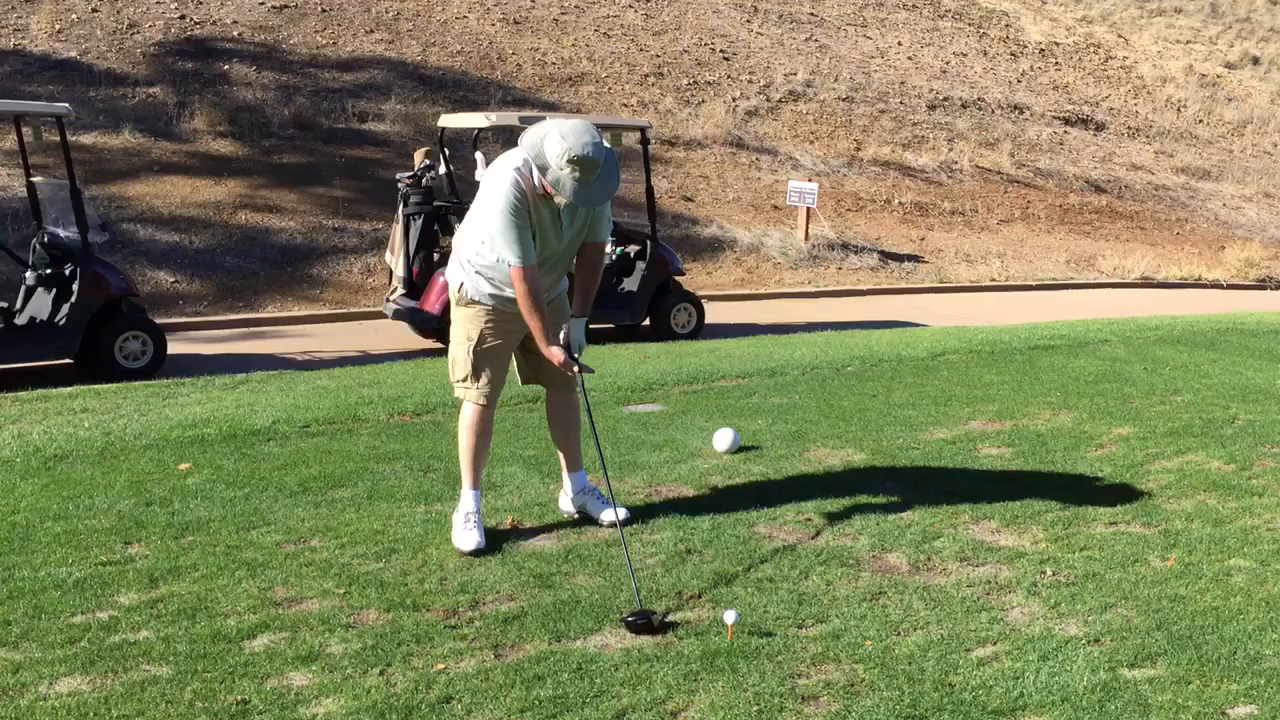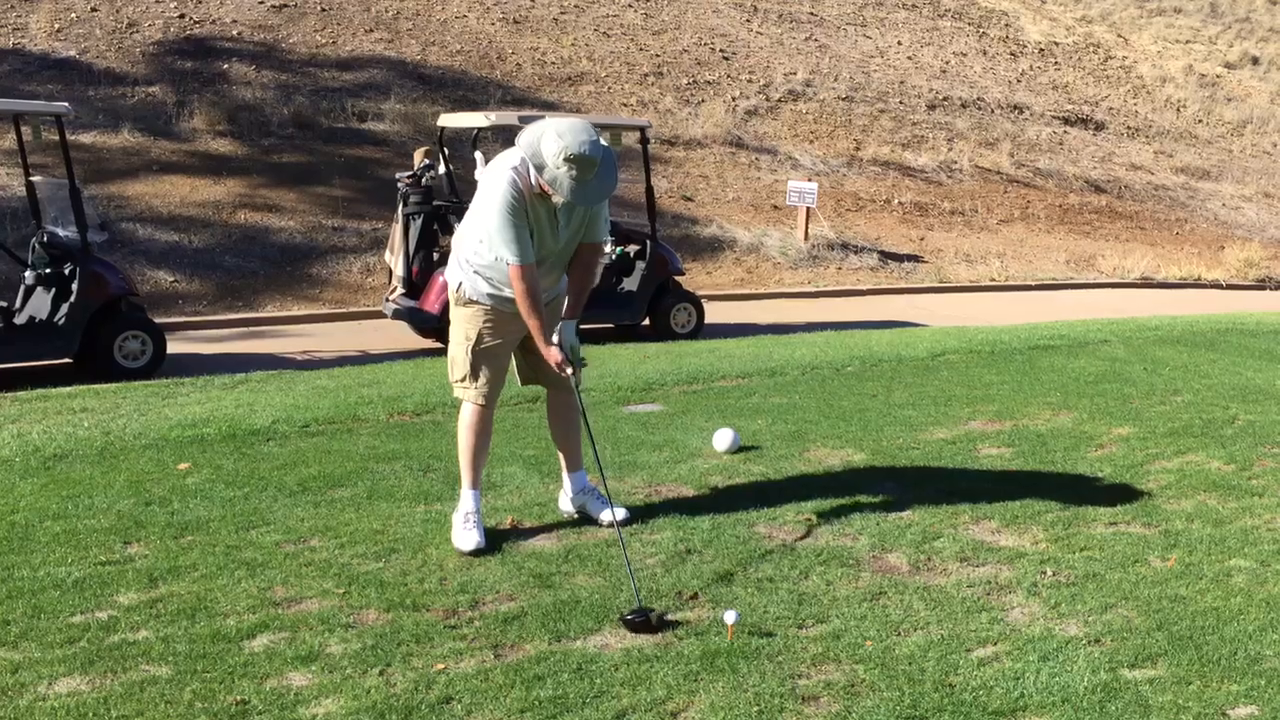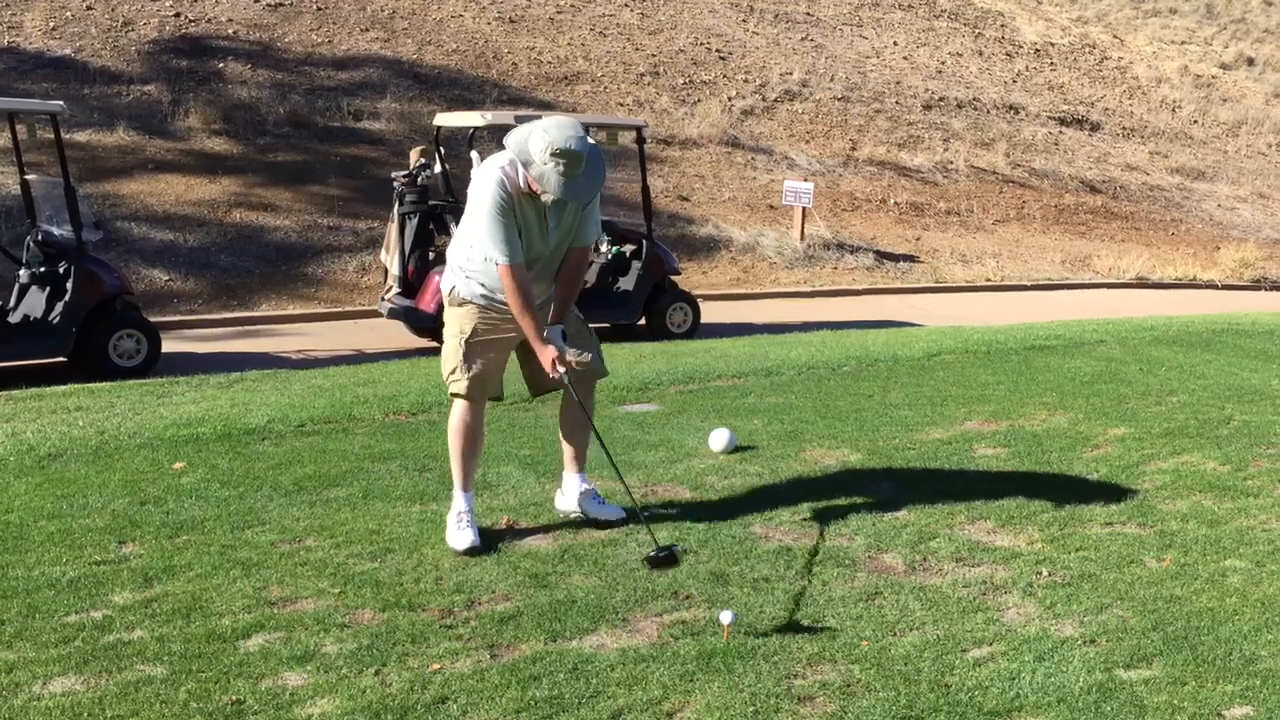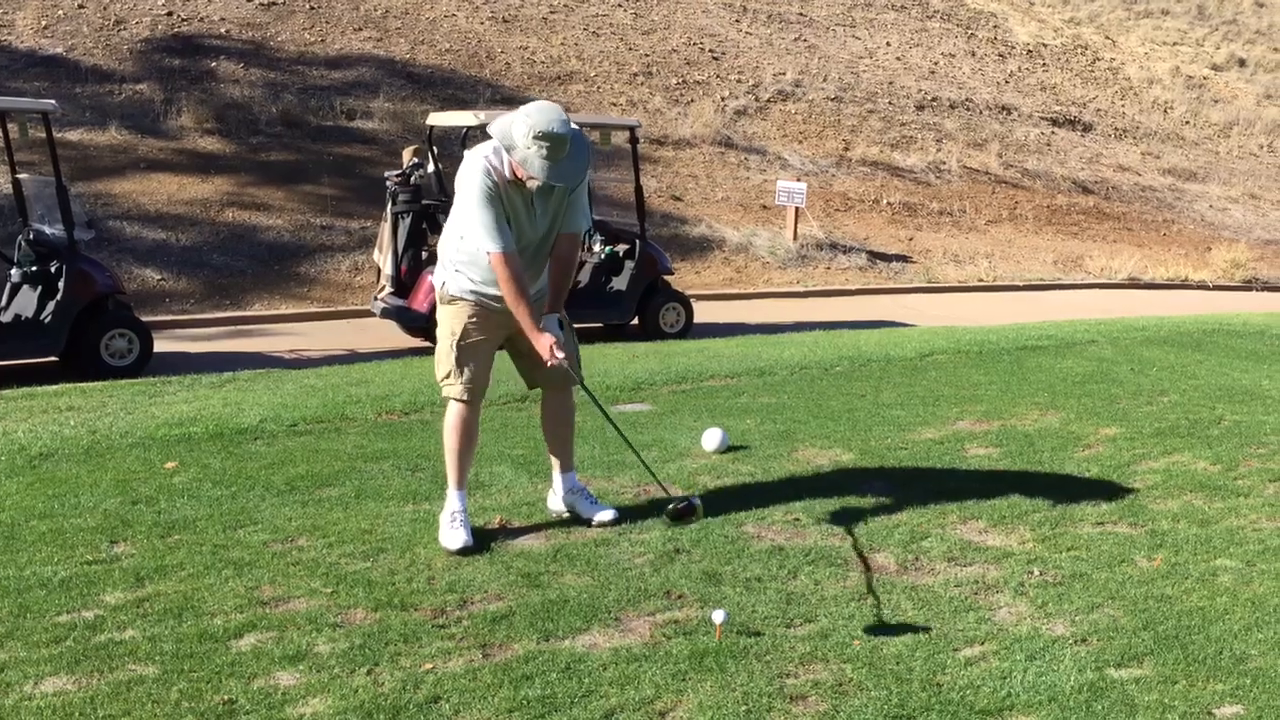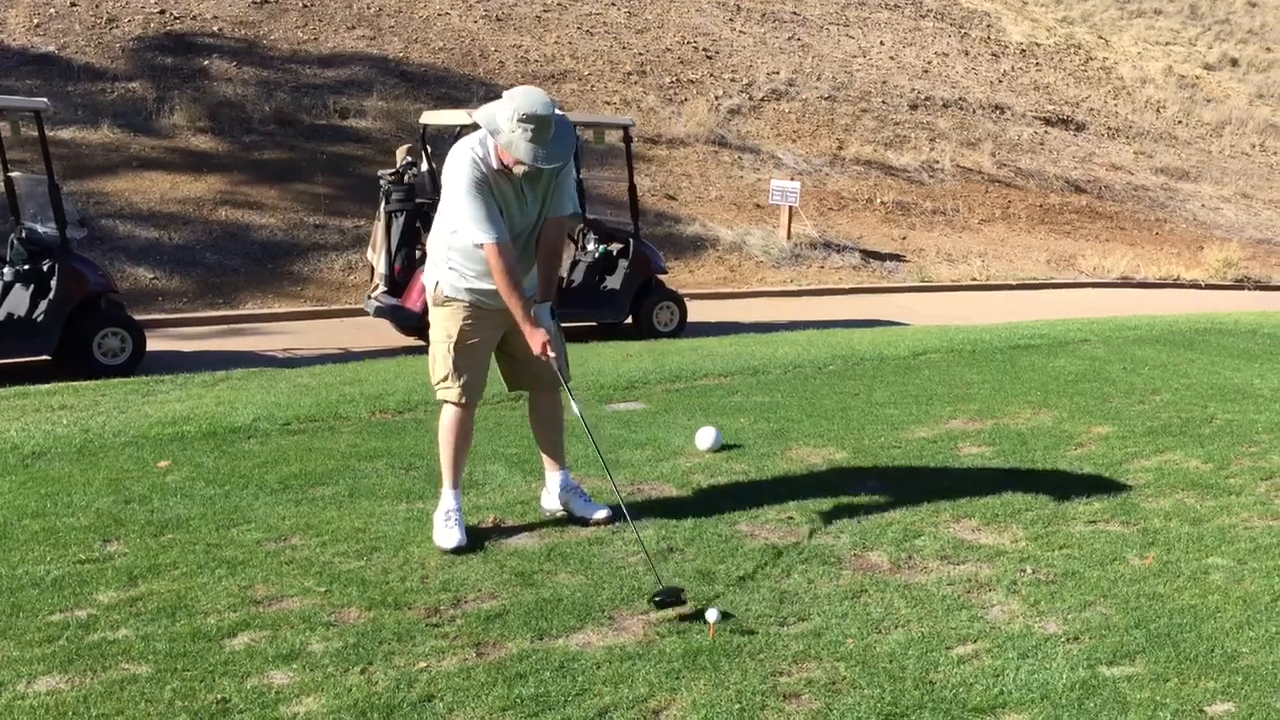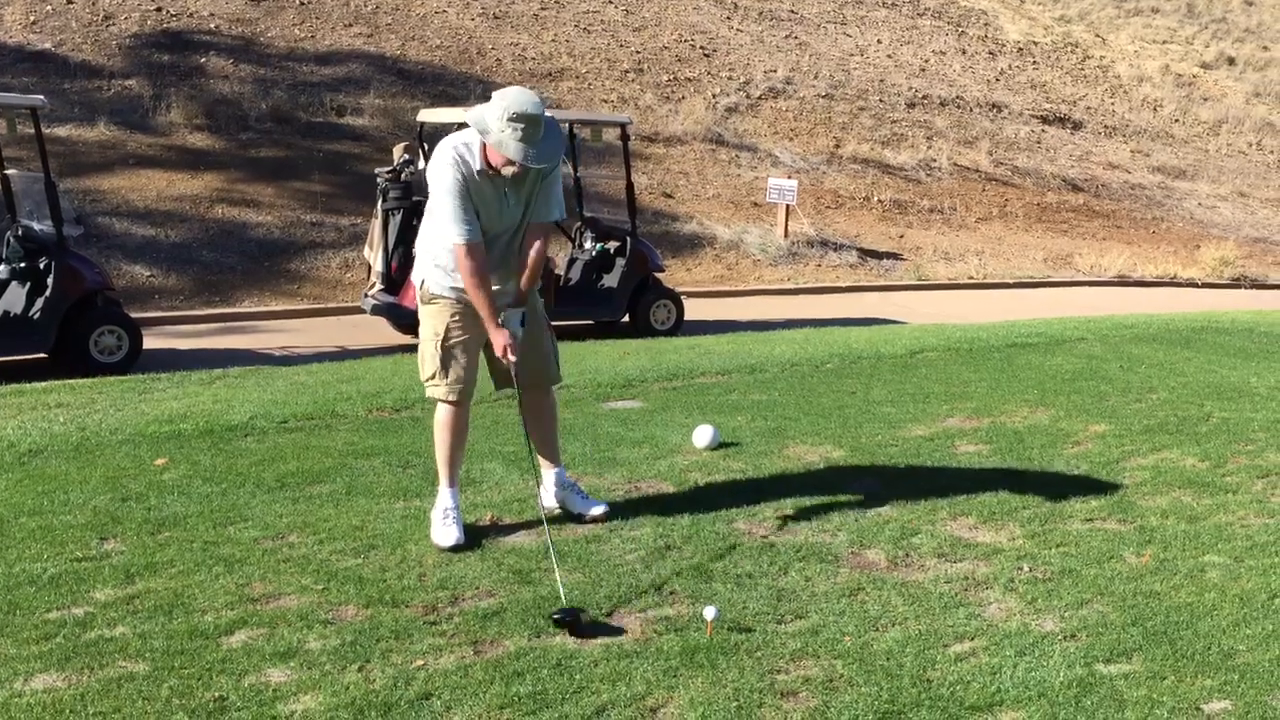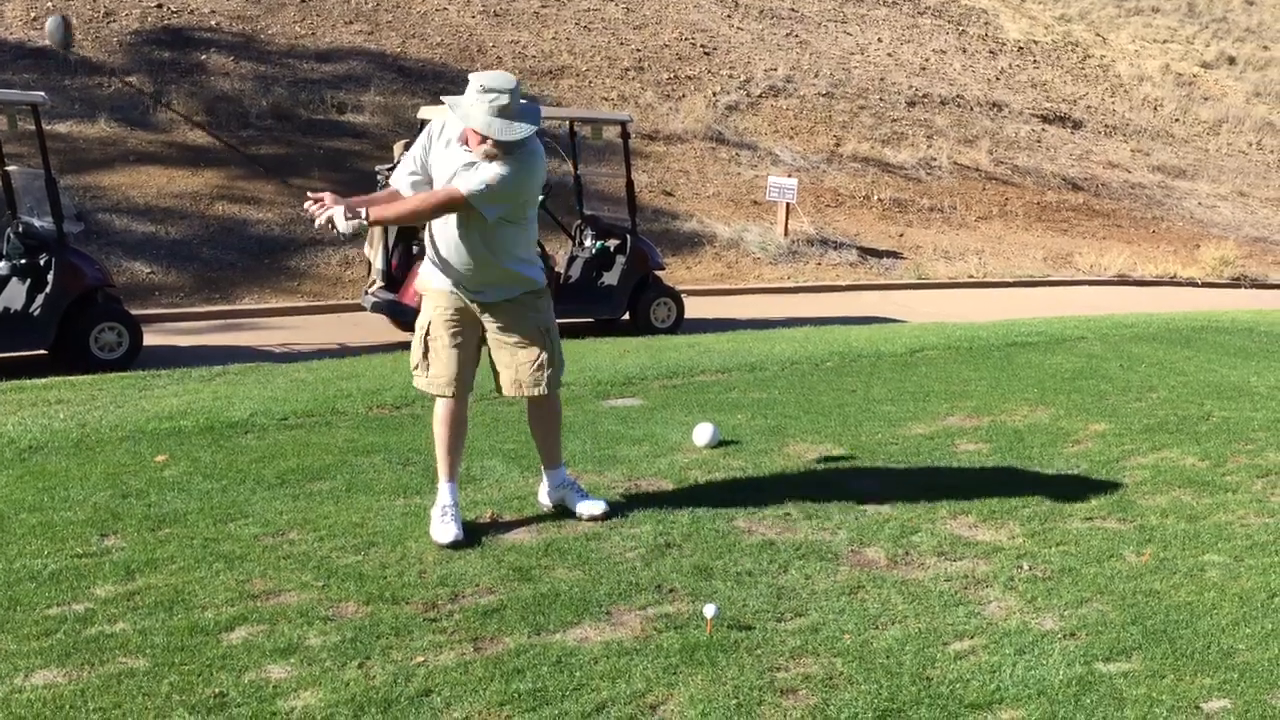
dt=0.3s
person 1, frame 1
left shoulder: (591, 177)
right shoulder: (508, 183)
left elbow: (593, 248)
right elbow: (521, 276)
left wrist: (578, 318)
right wrist: (546, 345)
left hip: (548, 290)
right hip: (486, 289)
left knee: (564, 384)
right knee: (480, 396)
left ankle: (575, 488)
right ankle: (469, 506)
person 1, frame 2
left shoulder: (588, 176)
right shoulder: (505, 182)
left elbow: (589, 249)
right elbow: (520, 275)
left wrist: (570, 320)
right wrist: (544, 344)
left hip: (548, 290)
right hip: (485, 290)
left knee: (564, 384)
right knee: (479, 396)
left ankle: (575, 488)
right ankle: (468, 506)
person 1, frame 3
left shoulder: (582, 180)
right shoulder: (494, 182)
left elbow: (578, 255)
right elbow: (510, 276)
left wrist: (556, 326)
right wrist: (538, 346)
left hip: (547, 296)
right hip: (480, 295)
left knee: (583, 379)
right knee: (468, 396)
left ankle: (575, 489)
right ankle: (461, 507)
person 1, frame 4
left shoulder: (569, 168)
right shoulder: (480, 171)
left elbow: (567, 243)
right elbow: (503, 264)
left wrist: (552, 315)
right wrist: (535, 334)
left hip: (537, 290)
right hip: (471, 291)
left knee: (561, 383)
right knee: (464, 395)
left ankle: (565, 488)
right ankle: (455, 505)
person 1, frame 5
left shoulder: (554, 156)
right shoulder: (467, 164)
left elbow: (554, 231)
right elbow: (497, 255)
left wrist: (543, 305)
right wrist: (528, 327)
left hip: (525, 288)
right hip: (462, 291)
left knee: (546, 385)
right knee: (461, 398)
left ankle: (558, 486)
right ankle: (449, 505)
person 1, frame 6
left shoulder: (541, 158)
right shoulder: (452, 160)
left elbow: (538, 236)
right elbow: (466, 254)
left wrist: (517, 307)
right wrist: (492, 327)
left hip: (513, 288)
right hip: (451, 289)
left knee: (538, 383)
right knee: (454, 395)
left ankle: (555, 483)
right ankle: (446, 502)
person 1, frame 7
left shoulder: (523, 159)
right shoulder: (439, 132)
left elbow: (441, 202)
right elbow: (403, 191)
left wrist: (362, 217)
right wrist: (352, 205)
left hip: (514, 290)
right hip: (448, 287)
left knee: (543, 387)
right knee: (449, 392)
left ankle: (556, 482)
right ankle: (446, 499)
